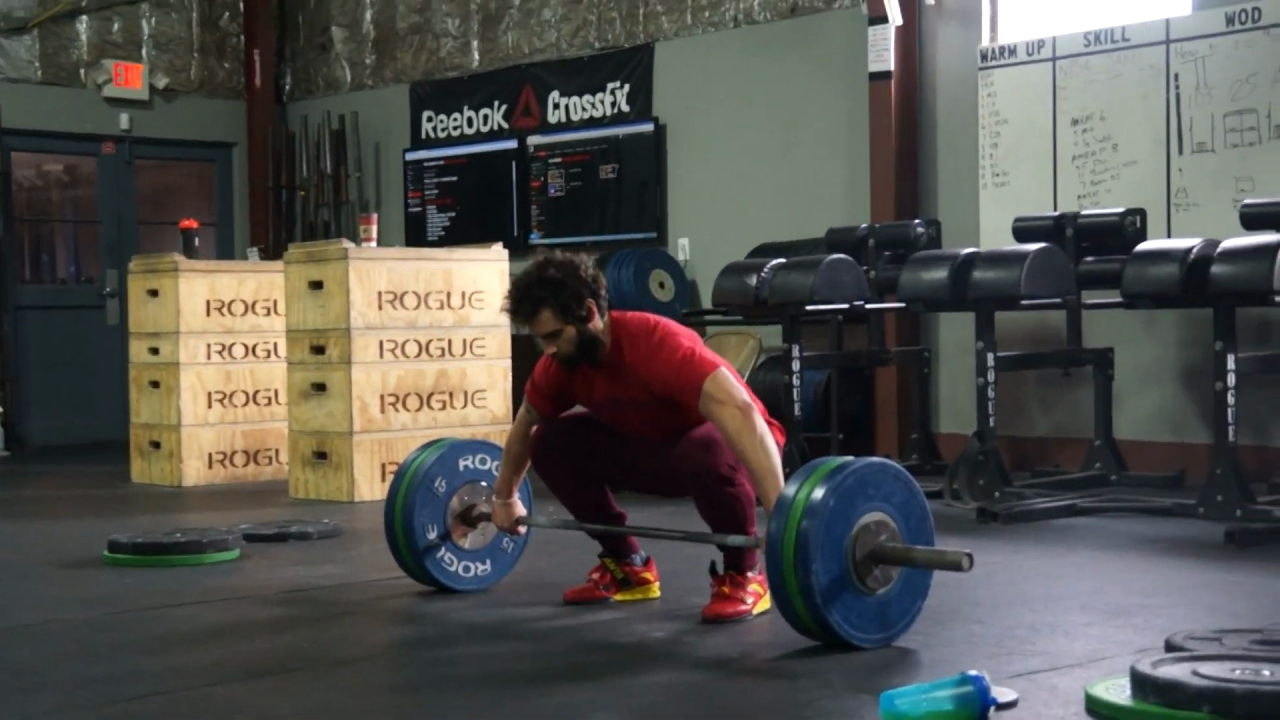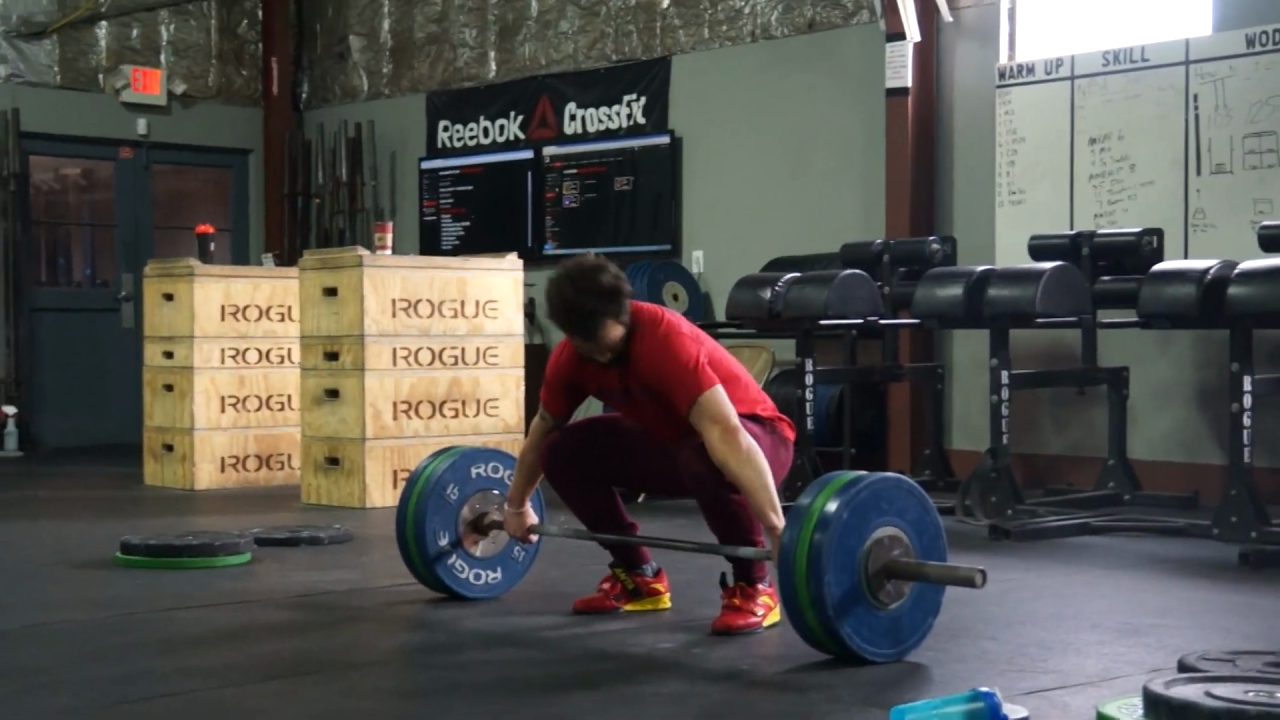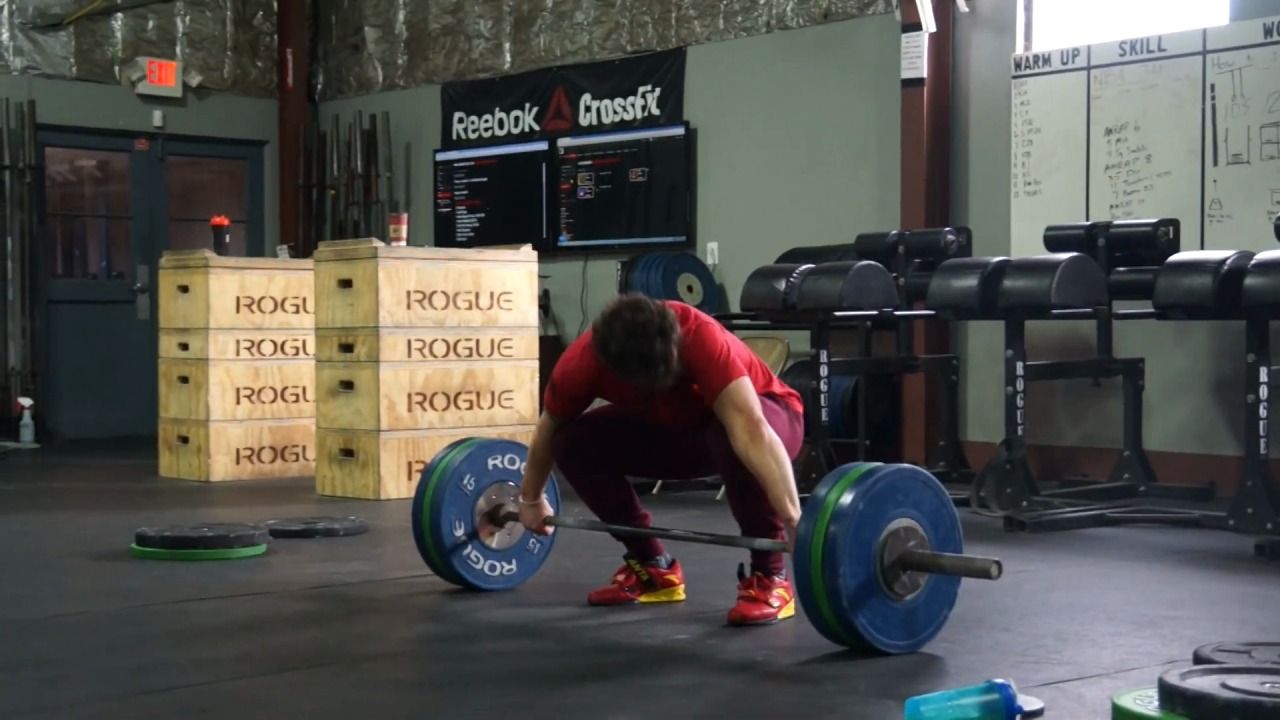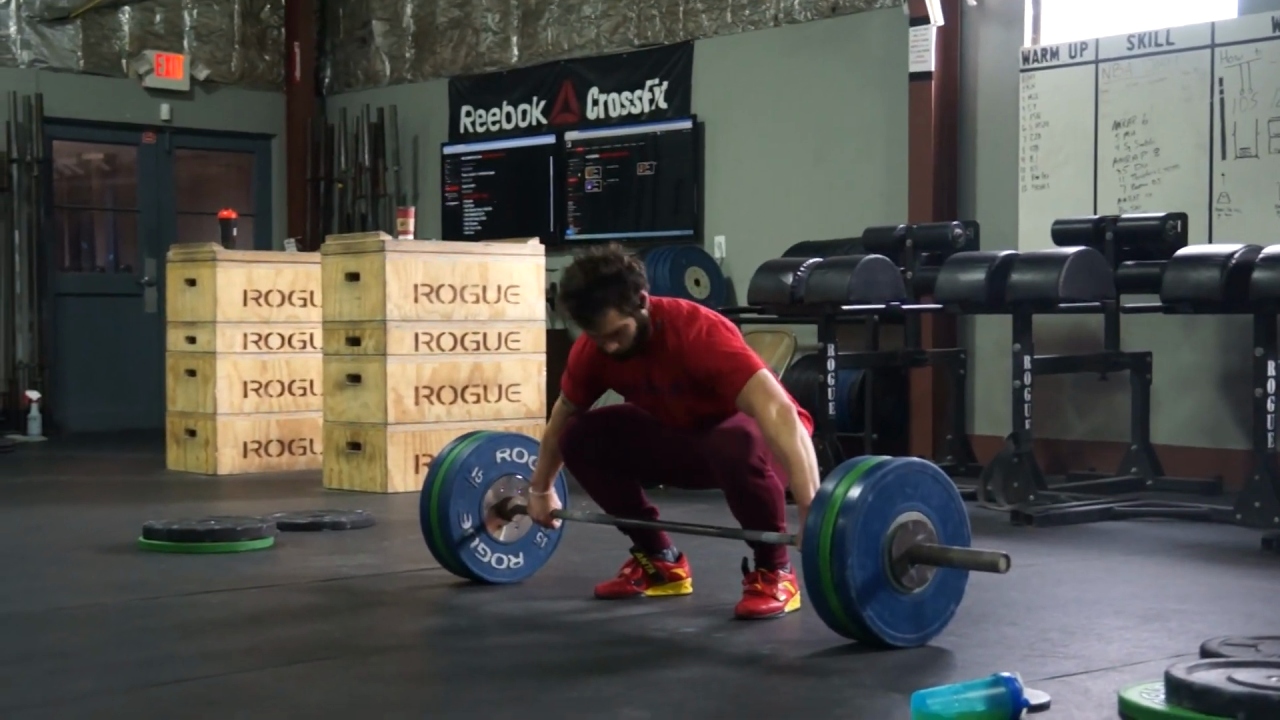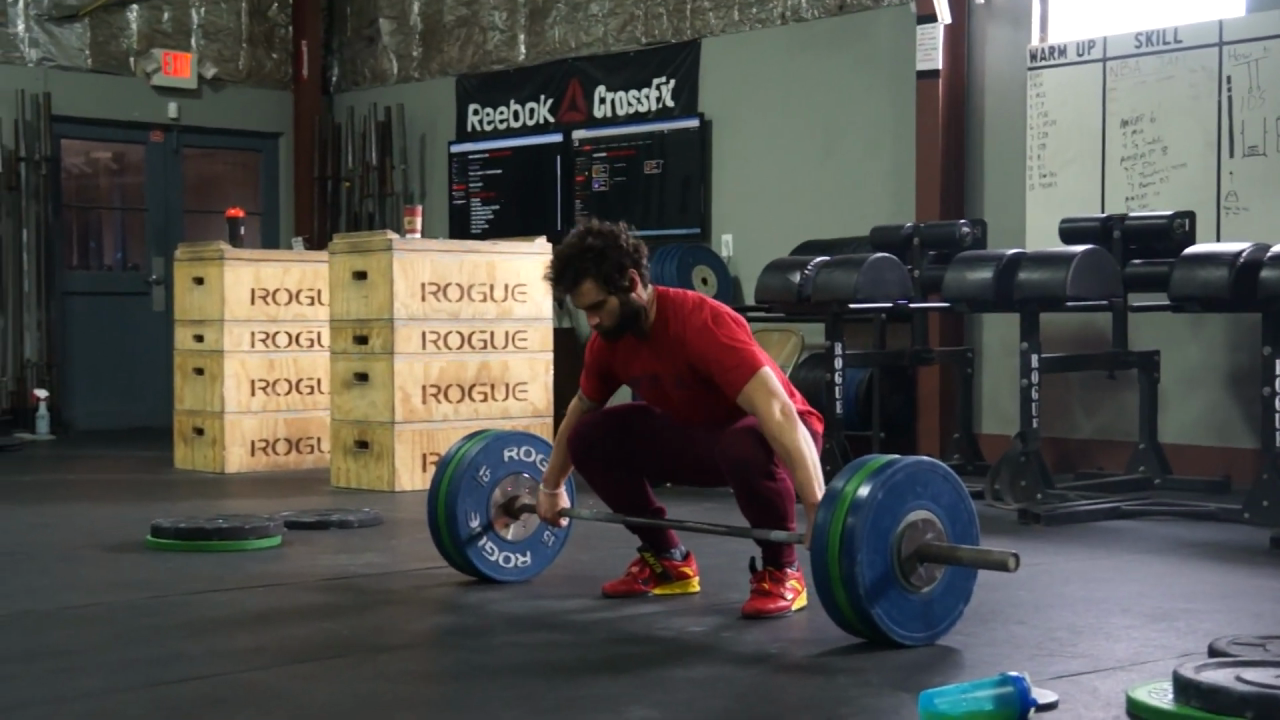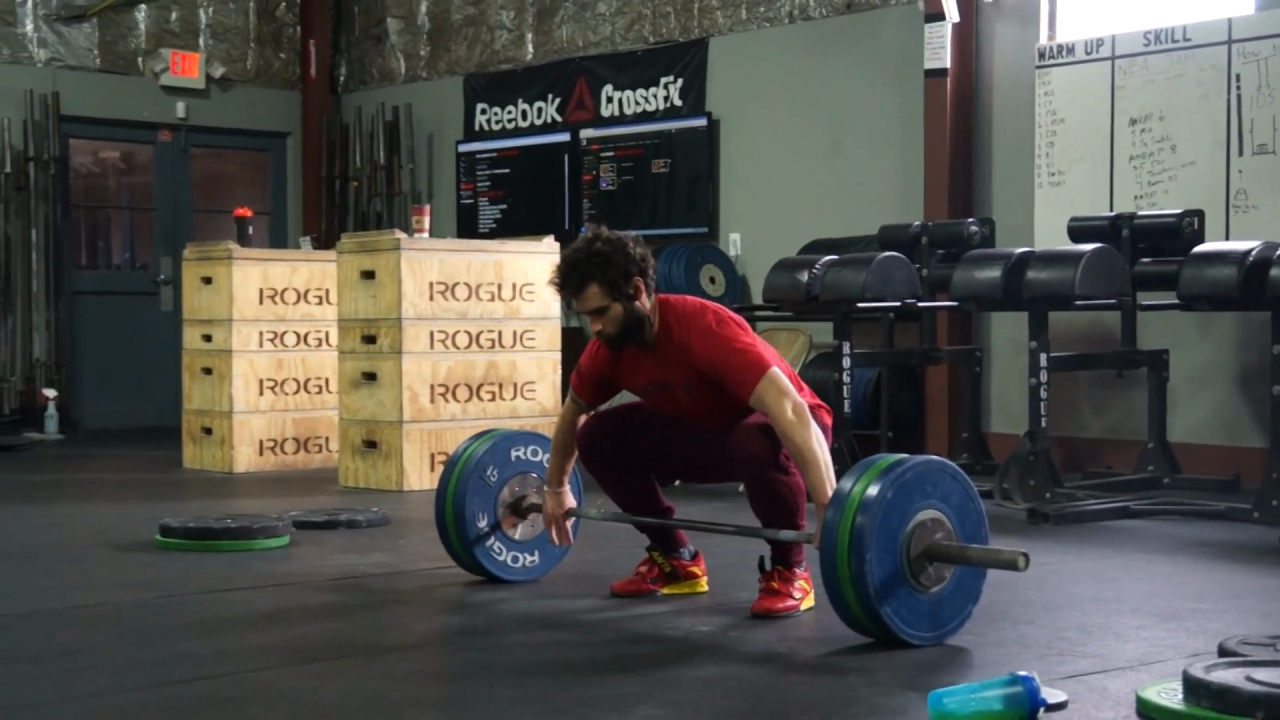
dt=0.3s
person 1, frame 1
left shoulder: (655, 344)
right shoulder: (561, 364)
left elbow: (739, 414)
right elbow: (525, 423)
right wrist: (504, 498)
left hip: (739, 441)
left knee: (705, 455)
right knee: (549, 444)
left ankle: (744, 575)
right ankle: (627, 565)
person 1, frame 2
left shoulder: (662, 337)
right shoulder: (570, 356)
left elbow: (724, 435)
right elbow: (544, 427)
left wrist: (780, 532)
right wrist: (517, 506)
left hip: (754, 435)
right hip: (669, 440)
left knee: (706, 463)
right knee: (562, 452)
left ankle: (753, 587)
right ankle: (638, 574)
person 1, frame 3
left shoulder: (696, 335)
right shoulder: (583, 361)
left elbow: (749, 431)
right elbow: (549, 427)
left wrist: (794, 524)
right wrist: (531, 500)
left hip: (762, 412)
left knee: (736, 447)
right knee: (573, 443)
left ankle: (771, 579)
right ankle: (651, 565)
person 1, frame 4
left shoulder: (701, 332)
right shoulder: (593, 349)
left elbow: (778, 412)
right elbow: (565, 413)
left wrist: (812, 511)
right wrist: (541, 490)
left hip: (743, 429)
right hip: (686, 435)
left knee: (736, 449)
right knee: (580, 438)
left ankle: (774, 572)
right ankle: (659, 560)
person 1, frame 5
left shoulder: (702, 324)
right shoulder: (607, 340)
left elbow: (777, 412)
right elbow: (582, 409)
left wrist: (819, 511)
right wrist: (551, 487)
left hip: (771, 437)
right hip: (696, 435)
left knee: (746, 449)
right knee: (589, 438)
left ankle: (781, 571)
right ankle: (667, 559)
person 1, frame 6
left shoulder: (707, 329)
right shoulder: (607, 350)
left elbow: (790, 411)
right elbow: (573, 412)
left wrist: (831, 510)
right wrist: (555, 489)
left hip: (779, 427)
right hip: (705, 431)
left knee: (761, 447)
right knee: (597, 437)
left ankle: (789, 571)
right ankle: (676, 559)
